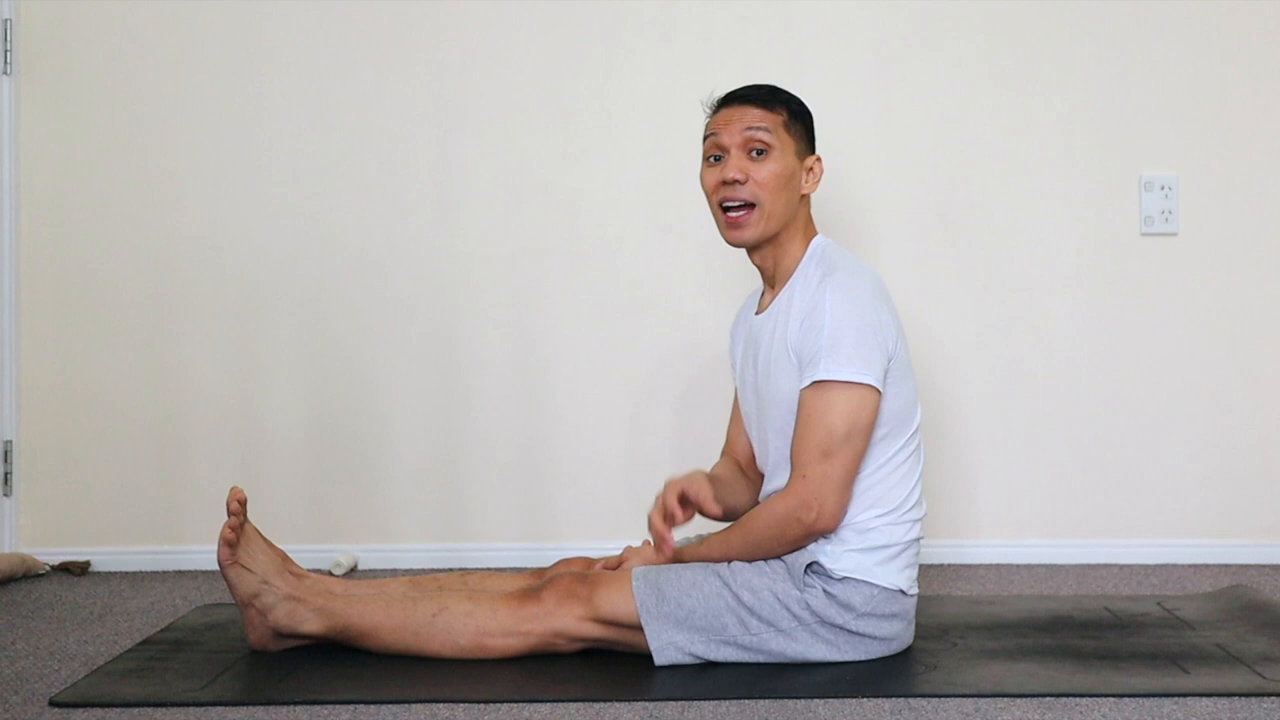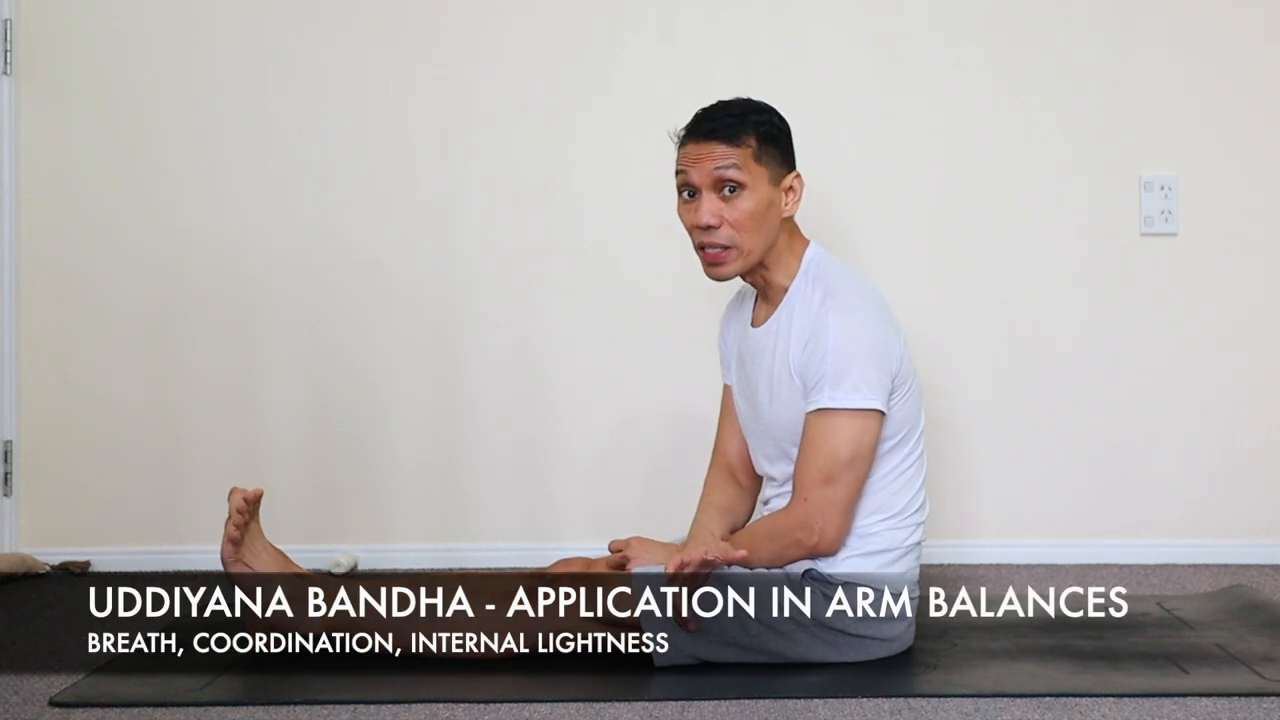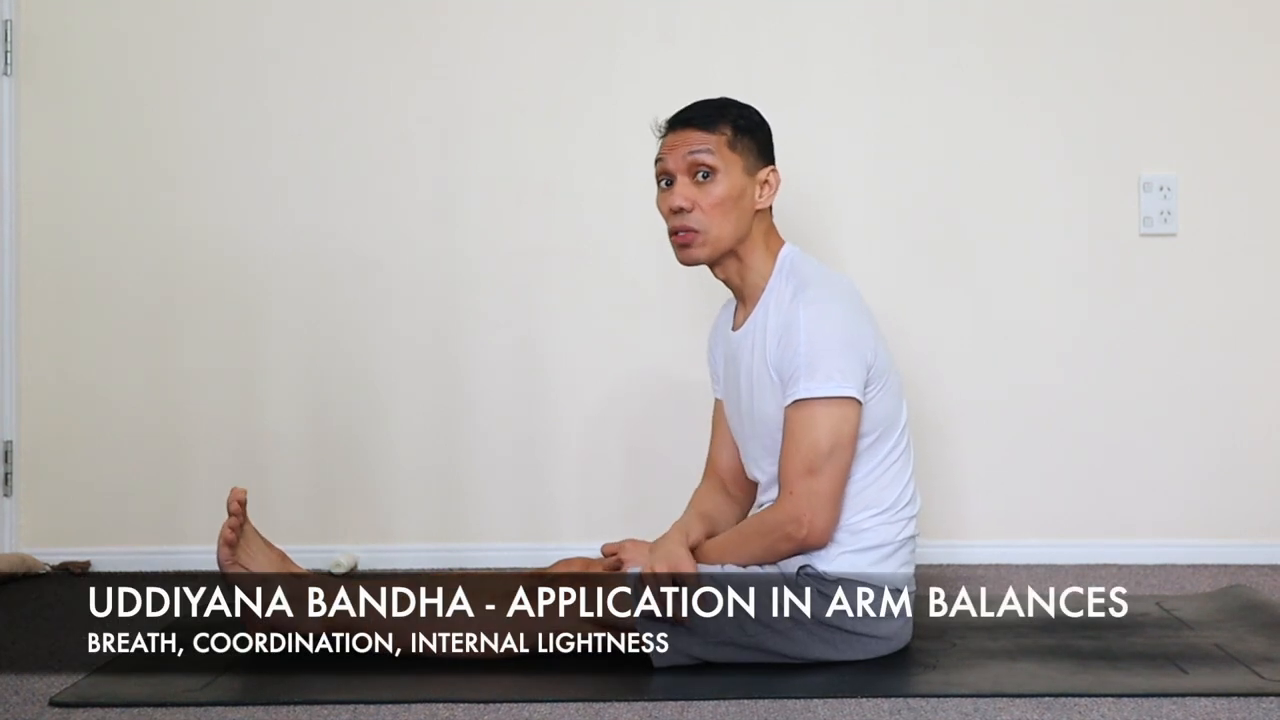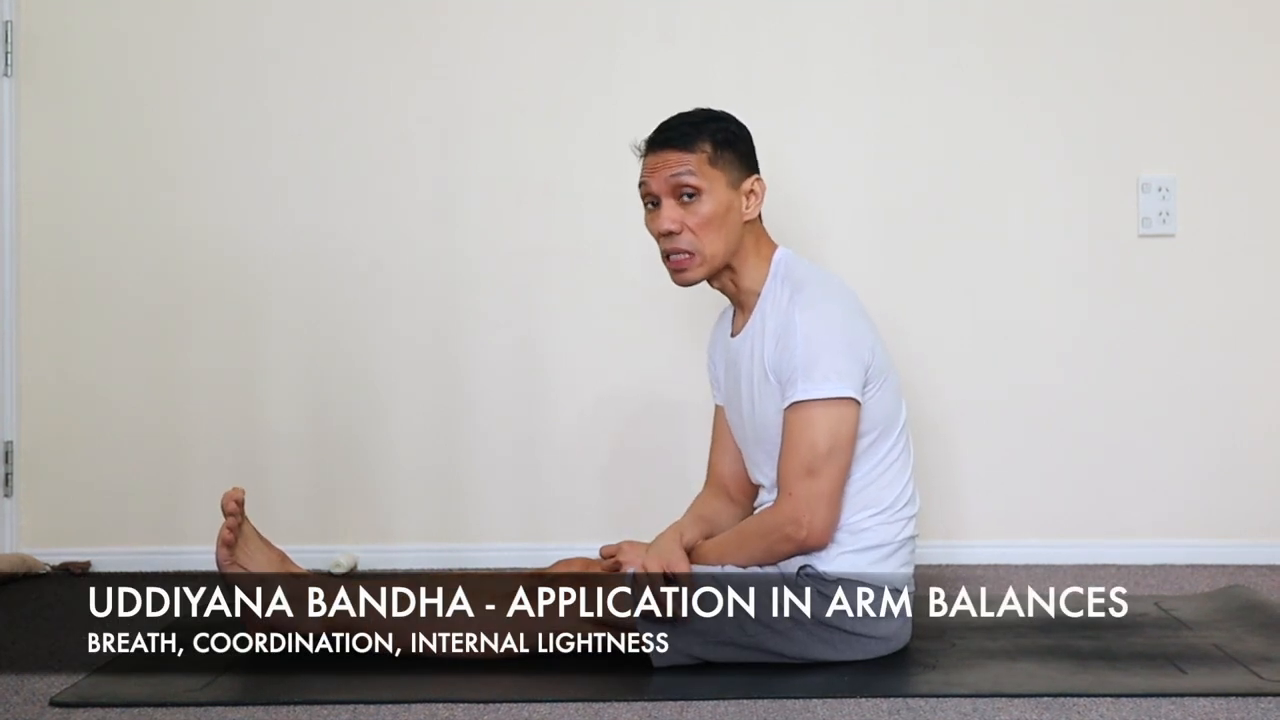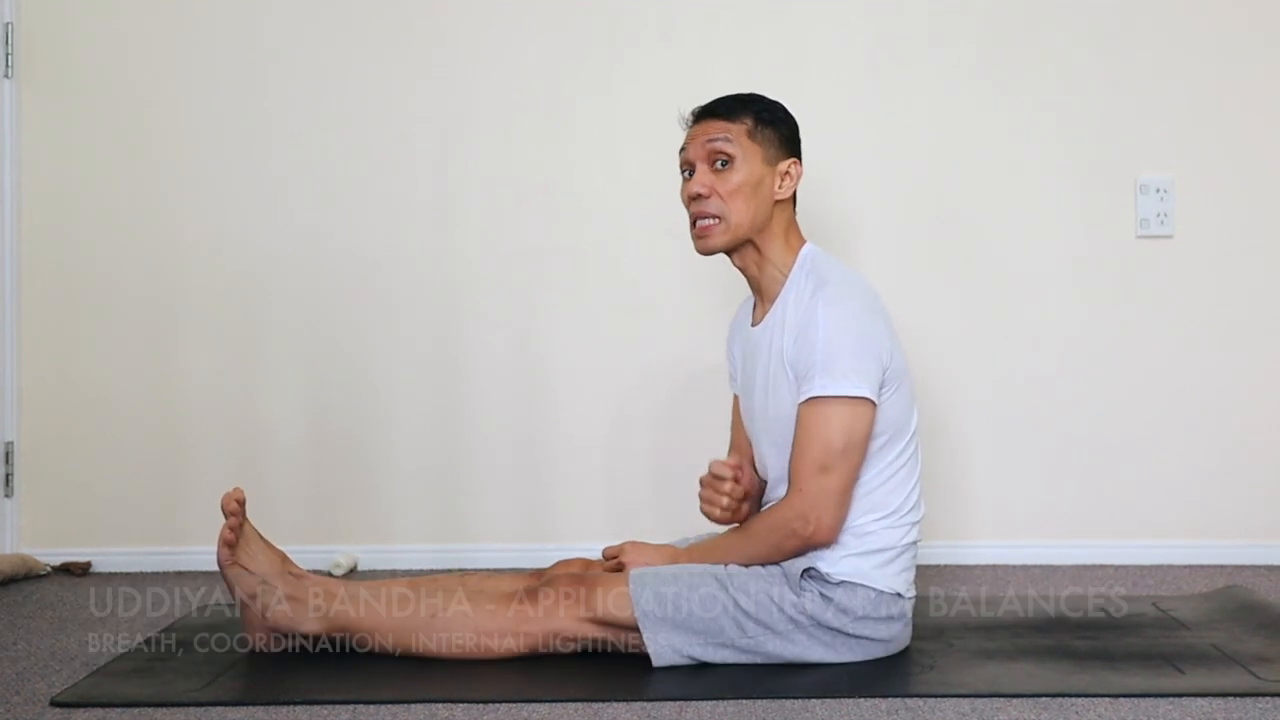
dt=1s
person 1, frame 1
left shoulder: (840, 297)
right shoulder: (757, 314)
left elbow: (814, 504)
left wrist: (677, 561)
right wrist: (699, 492)
left hip: (848, 597)
right hip: (807, 569)
left knee: (570, 607)
right knee: (573, 574)
left ankle: (311, 607)
right ankle: (311, 600)
person 1, frame 2
left shoulder: (842, 317)
right shoulder: (744, 312)
left elbow: (817, 527)
right elbow: (736, 470)
left wrist: (670, 559)
right wrist: (699, 550)
right hip: (795, 568)
right knee: (575, 575)
person 1, frame 3
left shoulder: (815, 309)
right shoulder: (733, 321)
left elbow: (805, 520)
right elbow: (728, 487)
left wrist: (680, 559)
right wrist: (676, 544)
left hip: (844, 598)
right hip: (799, 574)
right knee: (579, 576)
person 1, frame 4
left shoulder: (811, 310)
right shoulder: (732, 326)
left elbow: (805, 520)
right elbow: (730, 492)
left wrist: (673, 559)
right wrist: (672, 544)
left hip: (846, 597)
right hip: (797, 572)
right knee: (574, 575)
person 1, frame 5
left shoulder: (833, 307)
right shoulder: (755, 315)
left elbow: (813, 519)
left wrist: (674, 561)
right wrist: (734, 491)
left hip: (845, 597)
right hip: (802, 569)
left knee: (574, 605)
right knee: (574, 574)
left ankle: (308, 611)
right ankle: (311, 597)
